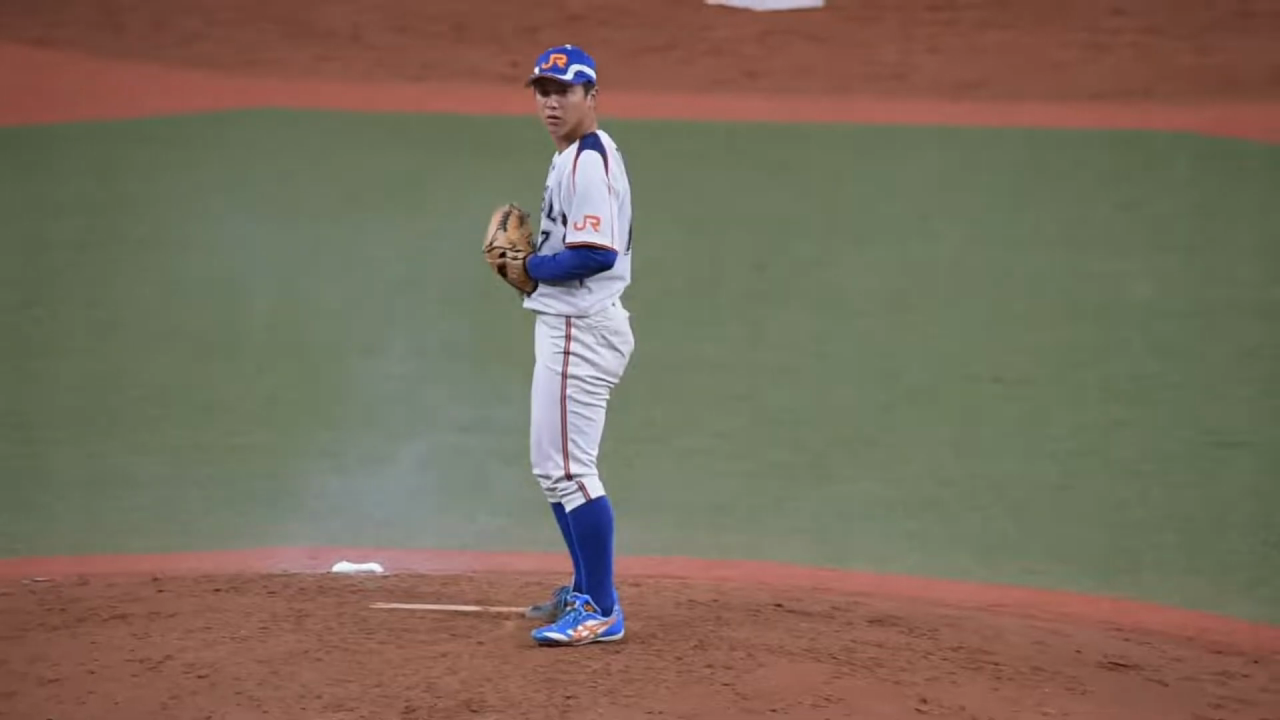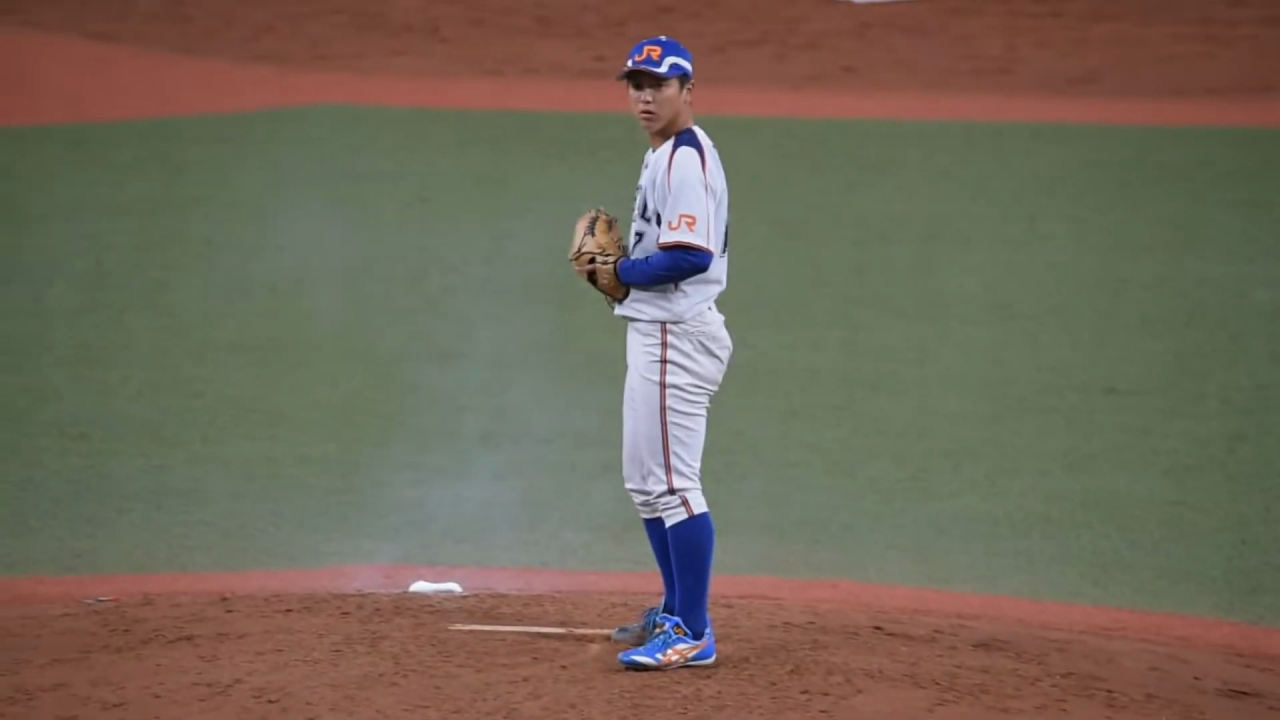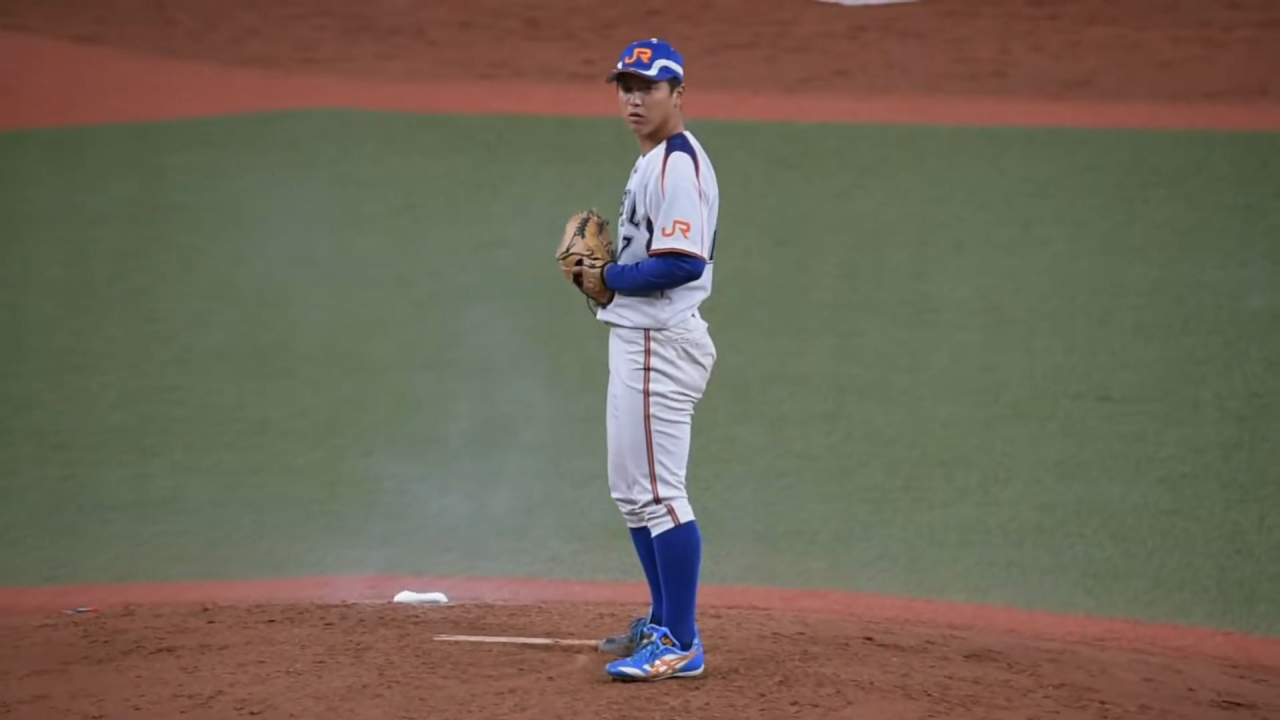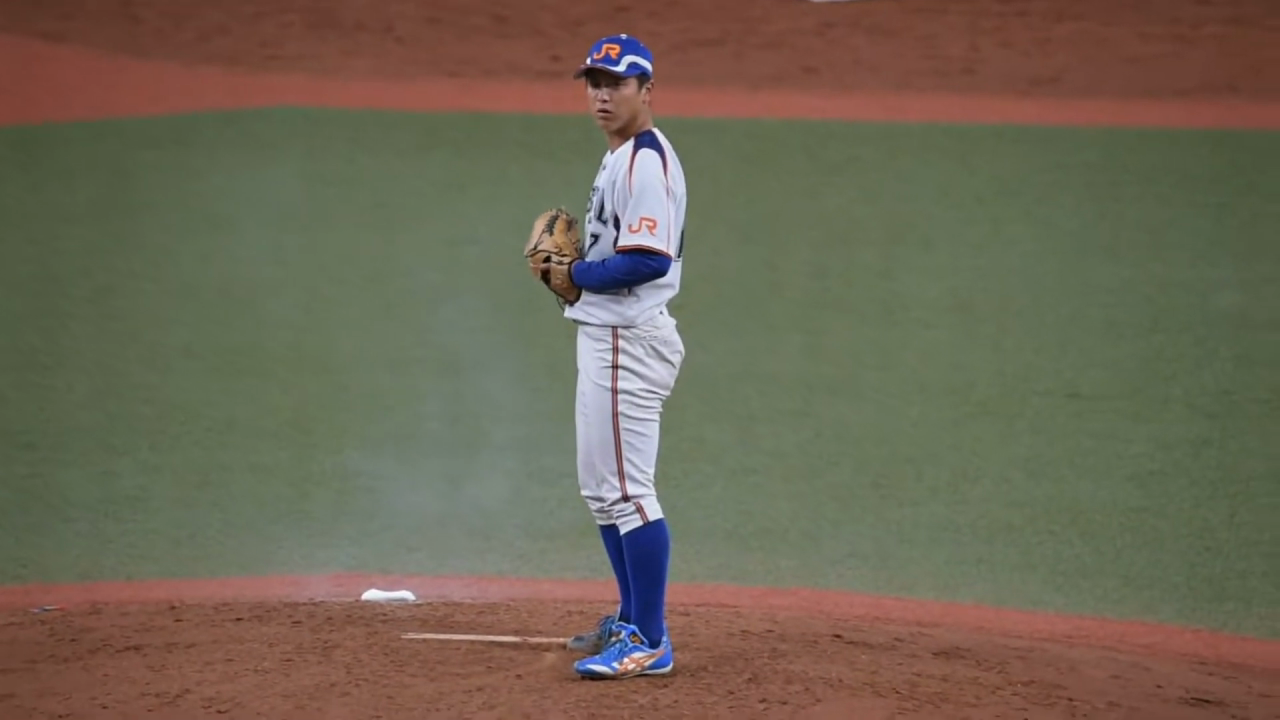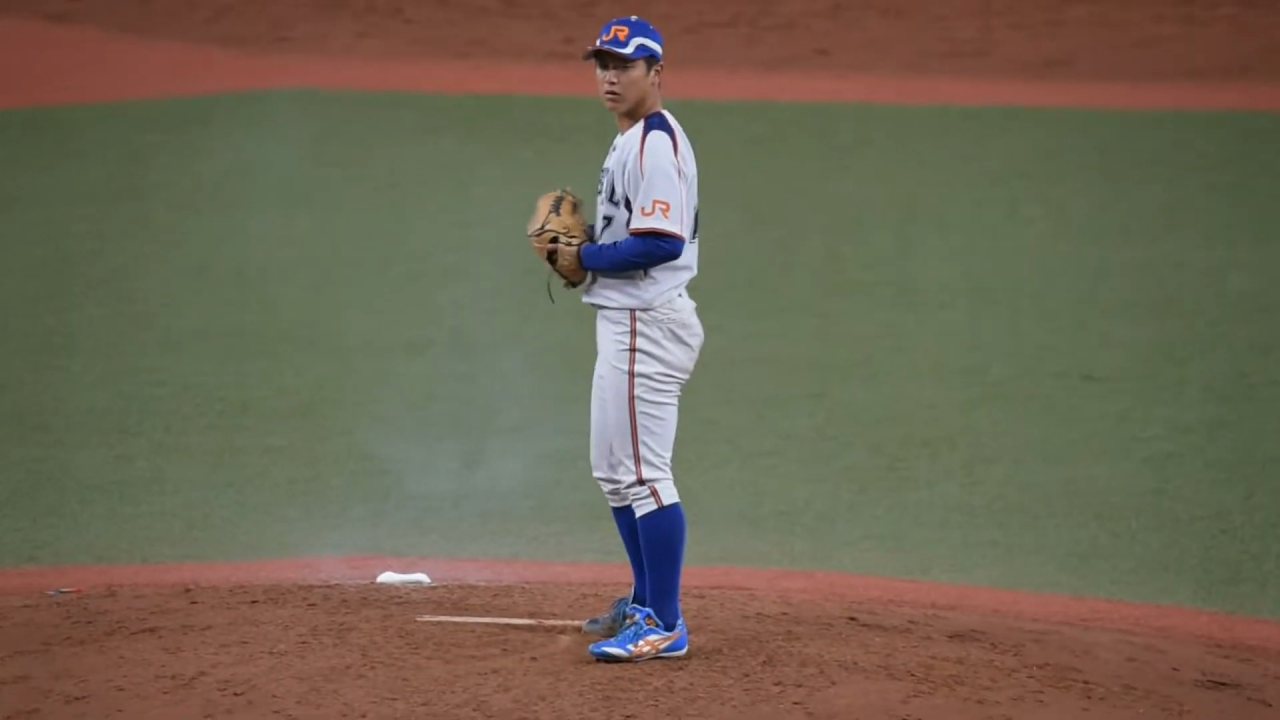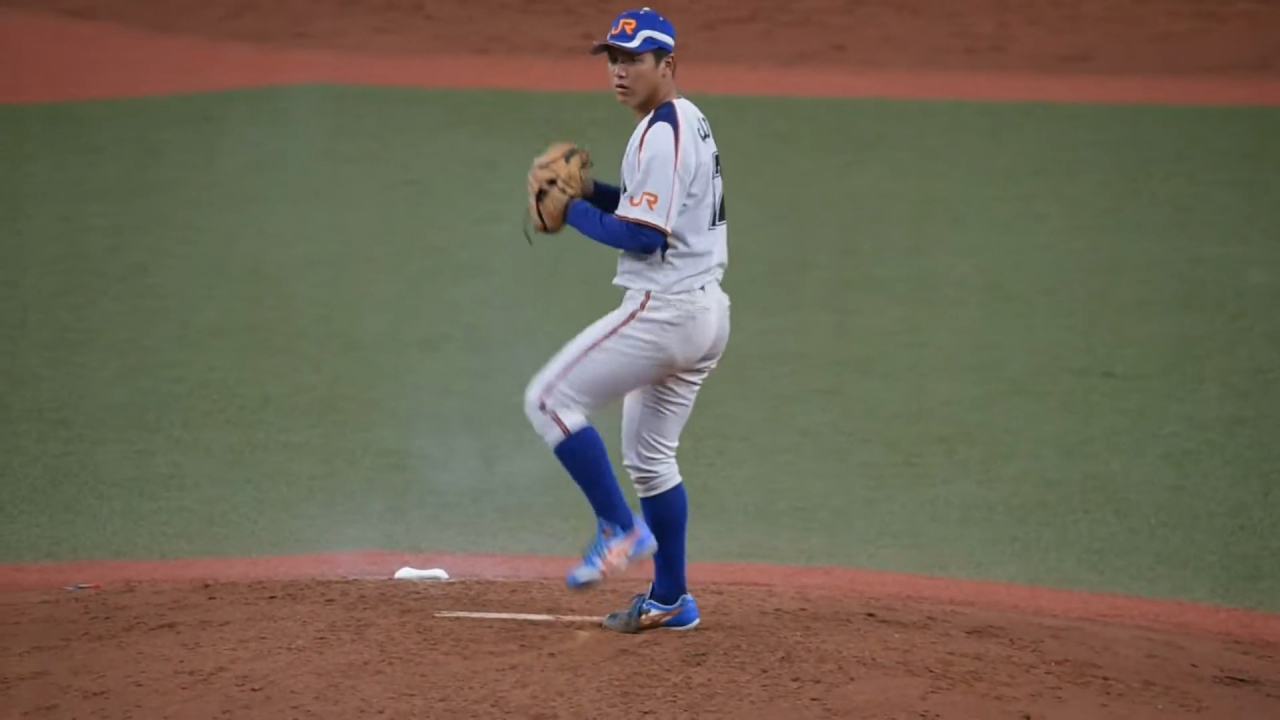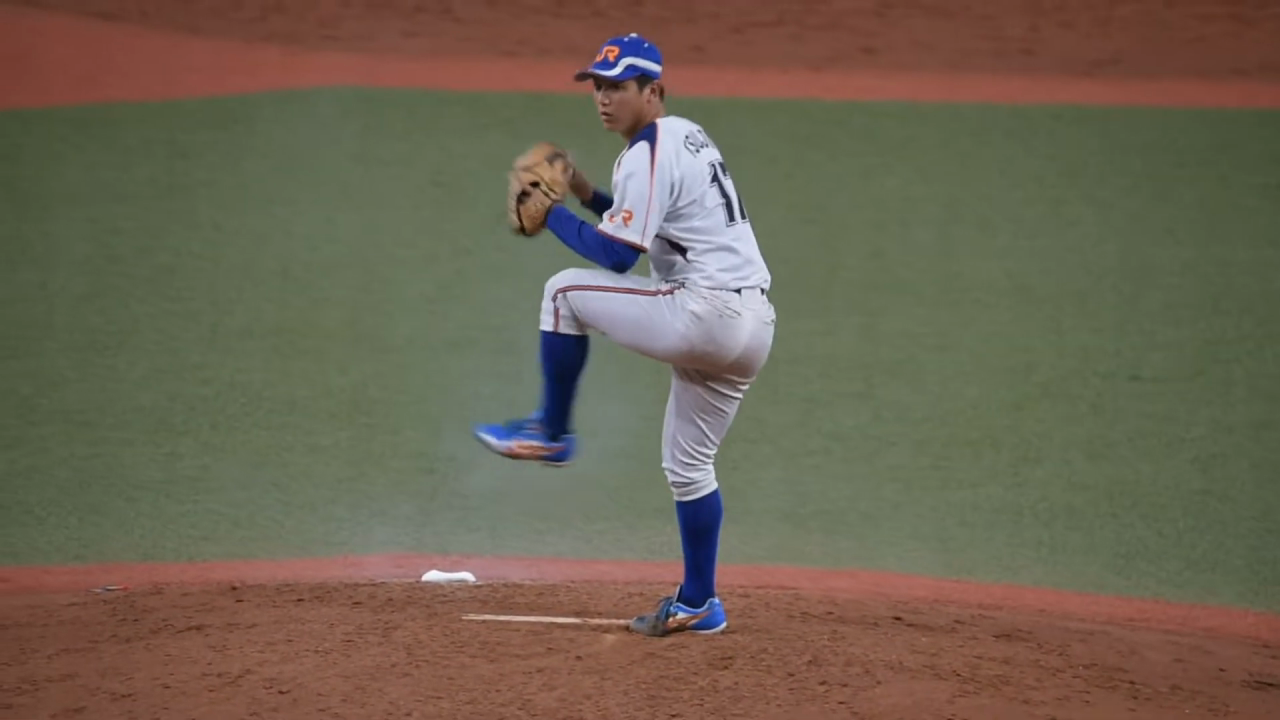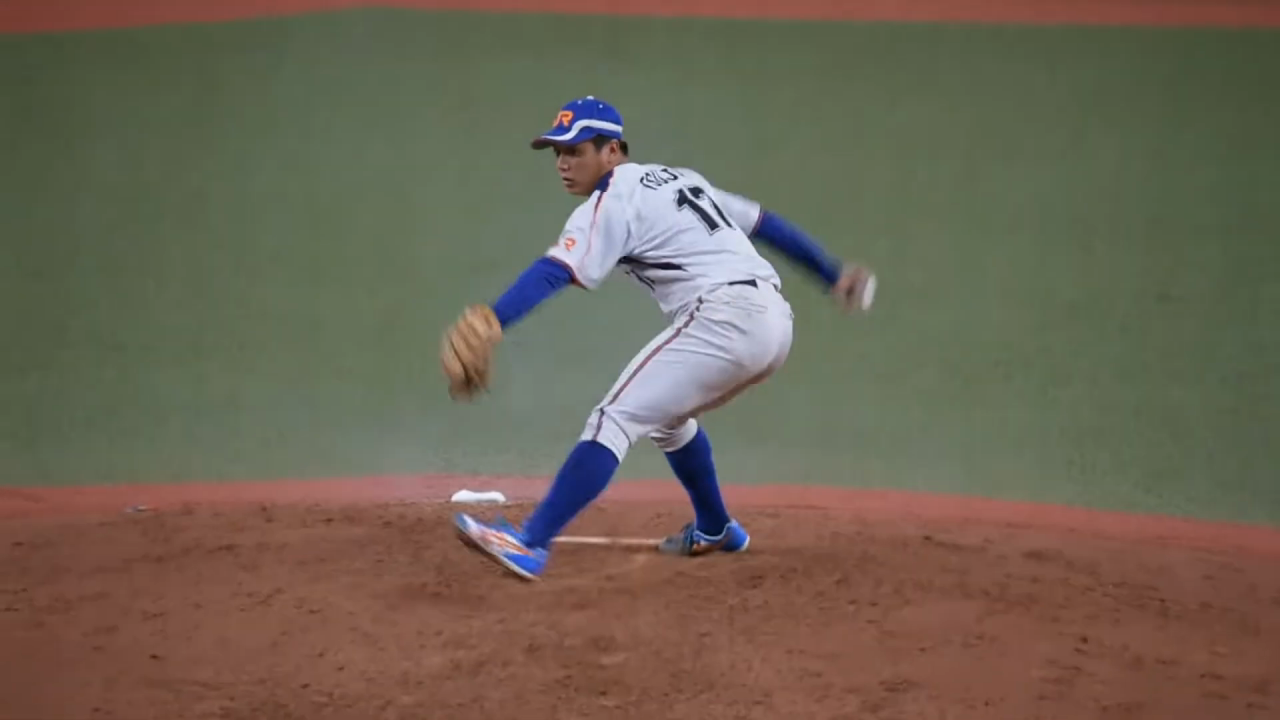
dt=0.4s
person 1, frame 1
left shoulder: (590, 159)
right shoulder: (570, 157)
left elbow: (596, 255)
left wrist: (530, 266)
right wrist: (532, 263)
left hip: (580, 331)
right hip: (567, 327)
left knee: (568, 468)
right knee: (554, 466)
left ankle: (602, 608)
right ankle: (587, 591)
person 1, frame 2
left shoulder: (686, 155)
right shoulder: (663, 155)
left elbow: (689, 255)
left wrist: (621, 271)
right wrist: (624, 269)
left hip: (674, 338)
right hip: (657, 333)
left knee: (671, 485)
right knee: (645, 482)
left ankle: (692, 633)
right ankle: (675, 612)
person 1, frame 3
left shoulder: (678, 162)
right shoulder: (652, 161)
left elbow: (684, 263)
left wrist: (608, 276)
right wrist: (606, 271)
left hip: (659, 345)
right hip: (638, 341)
left knee: (658, 493)
right knee: (633, 492)
left ankle: (681, 643)
right ankle: (664, 622)
person 1, frame 4
left shoulder: (646, 158)
right shoulder: (621, 156)
left elbow: (649, 260)
left wrist: (576, 273)
right wrist: (576, 267)
left hip: (626, 343)
right hip: (608, 338)
left knee: (626, 491)
right knee: (603, 490)
left ankle: (650, 642)
right ankle: (633, 620)
person 1, frame 5
left shoulder: (656, 140)
right shoulder: (632, 139)
left elbow: (663, 244)
left wrist: (585, 256)
right wrist: (586, 248)
left hip: (646, 326)
right hip: (628, 323)
left knee: (643, 474)
right knee: (614, 471)
left ankle: (664, 624)
right ankle: (646, 602)
person 1, frame 6
left shoulder: (661, 133)
right shoulder: (685, 122)
left elbow: (643, 236)
left wrist: (571, 212)
right wrist: (593, 192)
left hip: (665, 311)
right hip: (701, 311)
left knee: (549, 398)
right knee: (650, 455)
left ankle: (621, 529)
right ankle: (669, 599)
person 1, frame 7
left shoulder: (648, 152)
right shoulder: (686, 137)
left elbow: (616, 254)
left wrist: (551, 213)
right wrist: (594, 197)
left hip: (708, 313)
right hip: (751, 323)
left knee: (565, 292)
right knee: (690, 465)
left ankle: (551, 433)
right ankle: (698, 604)
person 1, frame 8
left shoulder: (607, 204)
right shoulder: (678, 178)
left elbow: (549, 275)
right elbow: (767, 224)
right wrist: (835, 274)
left hip: (729, 320)
right hip: (770, 320)
left knee: (615, 419)
right knee: (668, 416)
left ankle: (529, 542)
right ankle: (716, 530)
